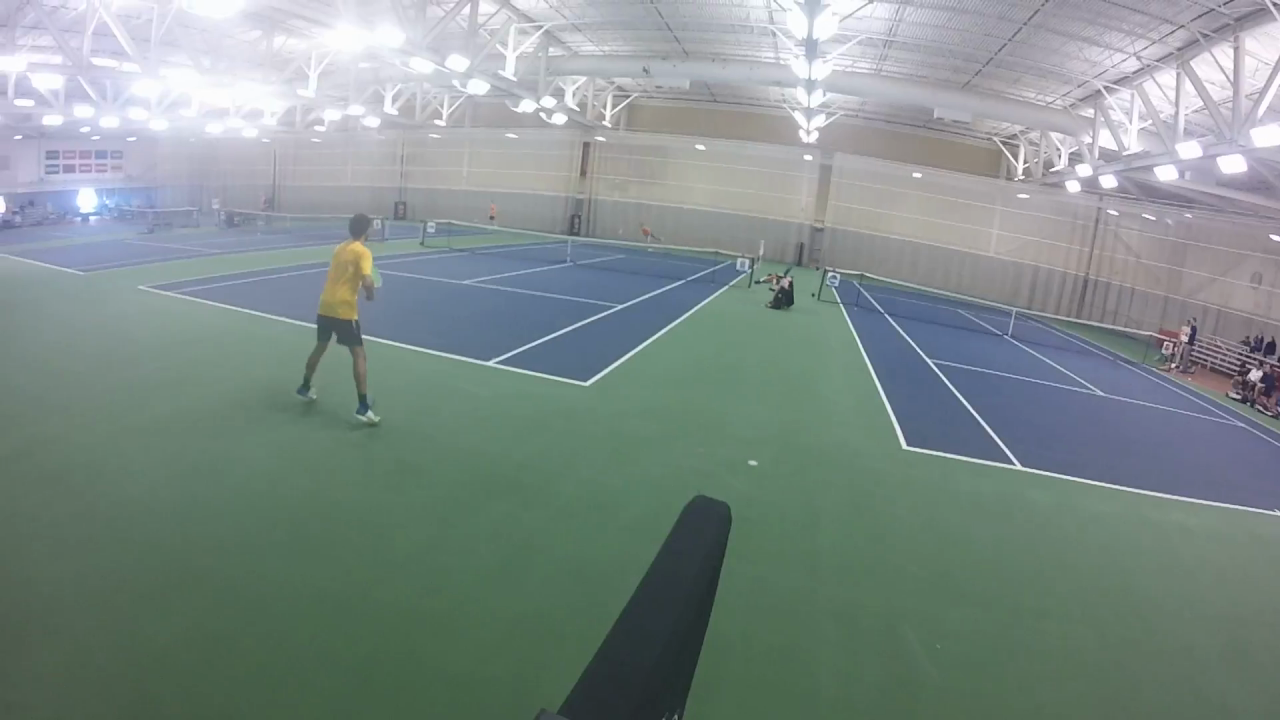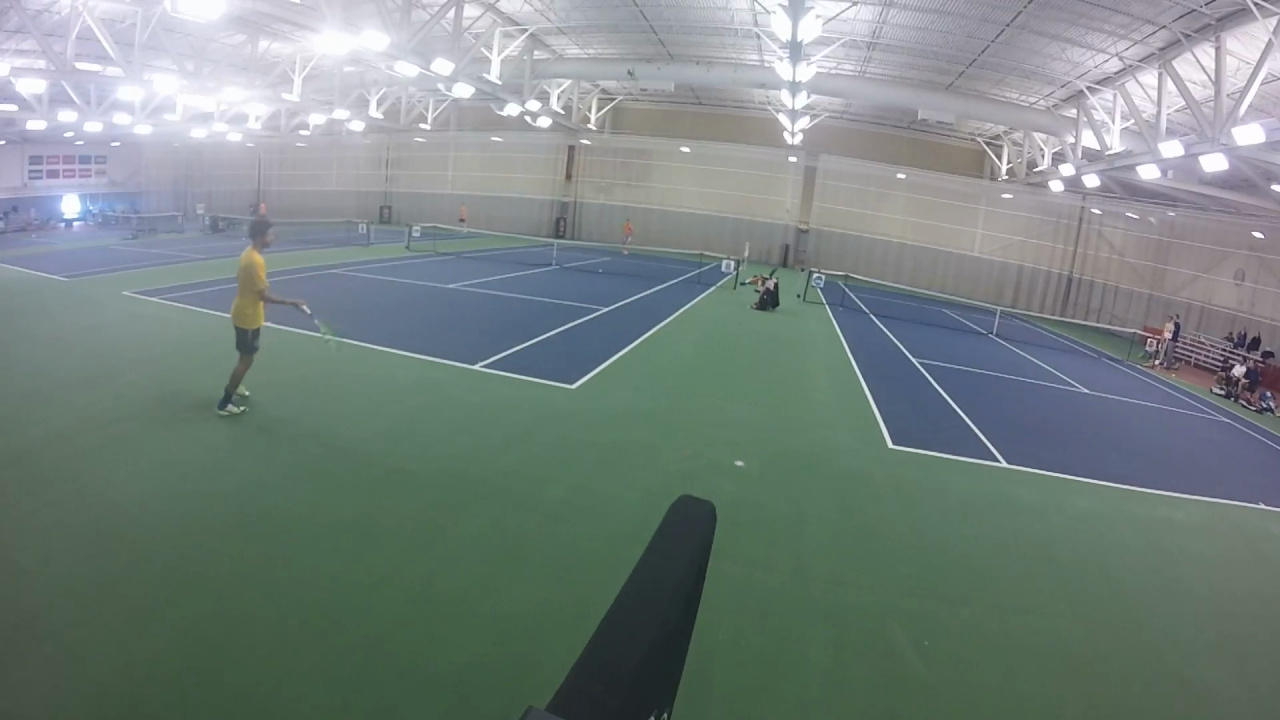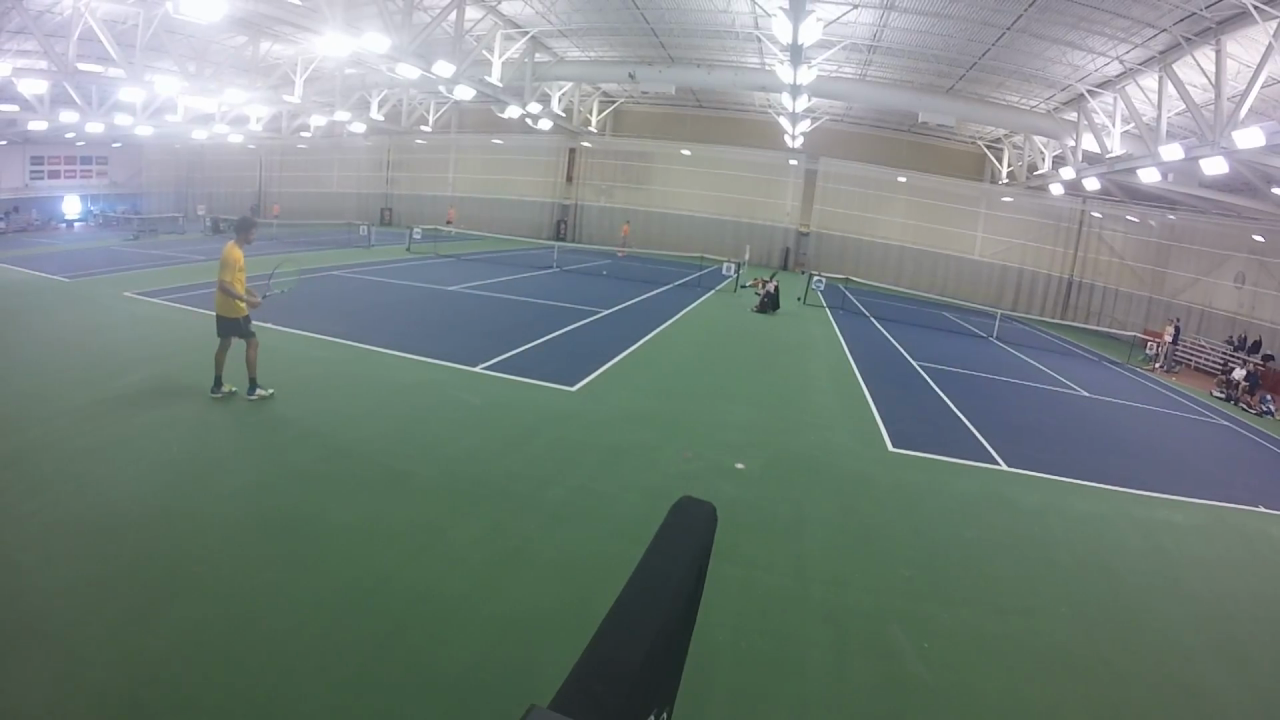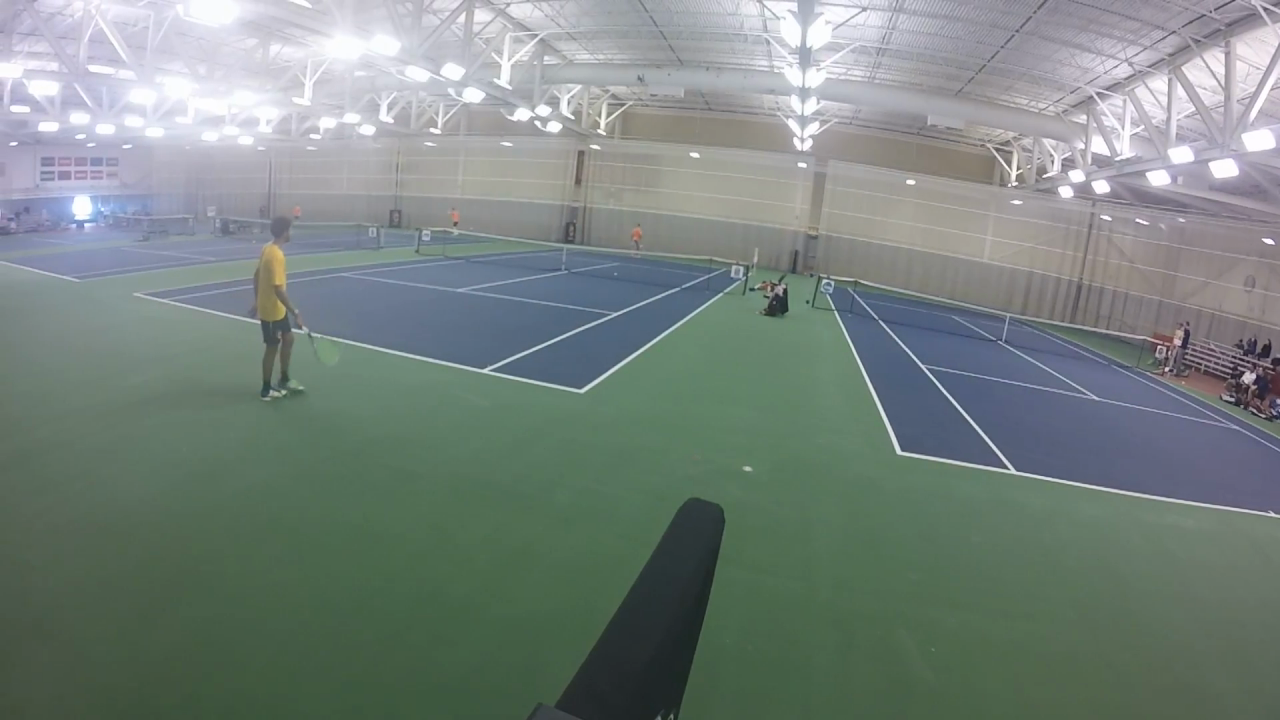
dt=0.7s
person 1, frame 1
left shoulder: (339, 249)
right shoulder: (363, 252)
right elbow: (367, 282)
left wrist: (356, 286)
right wrist: (370, 294)
left hip: (325, 307)
right hip: (344, 311)
left knee: (320, 347)
right knee: (359, 355)
left ankle: (305, 387)
right ankle: (363, 407)
person 1, frame 2
left shoulder: (248, 253)
right shoulder: (256, 261)
right elbow: (263, 295)
right wrist: (289, 302)
left hip: (242, 313)
right hip: (249, 318)
left knee: (246, 353)
right knee: (247, 358)
left ankle: (234, 388)
right ankle: (225, 403)
person 1, frame 3
left shoulder: (232, 246)
right shoulder: (233, 254)
right elbow: (224, 285)
left wrist: (250, 292)
right wrist: (246, 299)
left hip: (223, 308)
right hip: (234, 309)
left knee: (224, 343)
right knee: (252, 343)
left ankle: (218, 386)
right ankle: (253, 389)
person 1, frame 4
left shoulder: (268, 250)
right shoulder: (276, 256)
left elbow: (257, 276)
right elbow: (278, 289)
left wrist: (257, 301)
right wrist: (295, 312)
left hip: (275, 309)
right hip: (271, 312)
left knee: (288, 340)
right knee: (273, 348)
left ankle: (284, 380)
right ankle: (267, 389)
